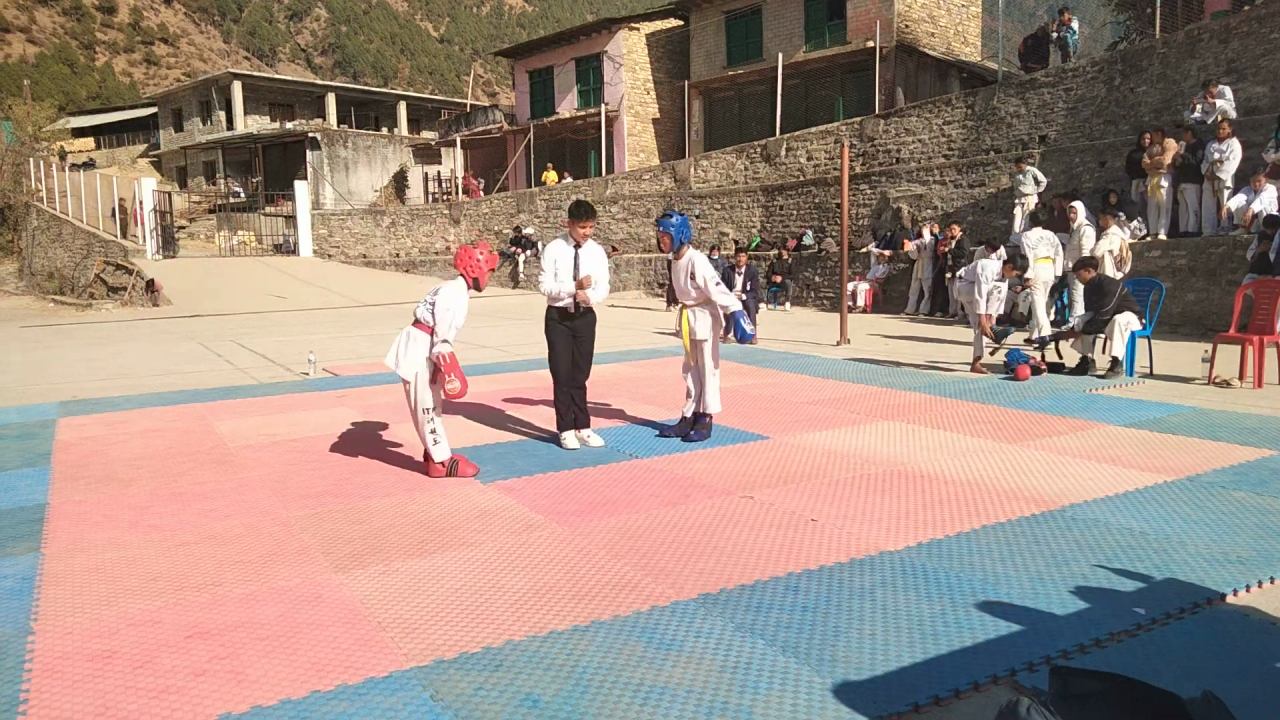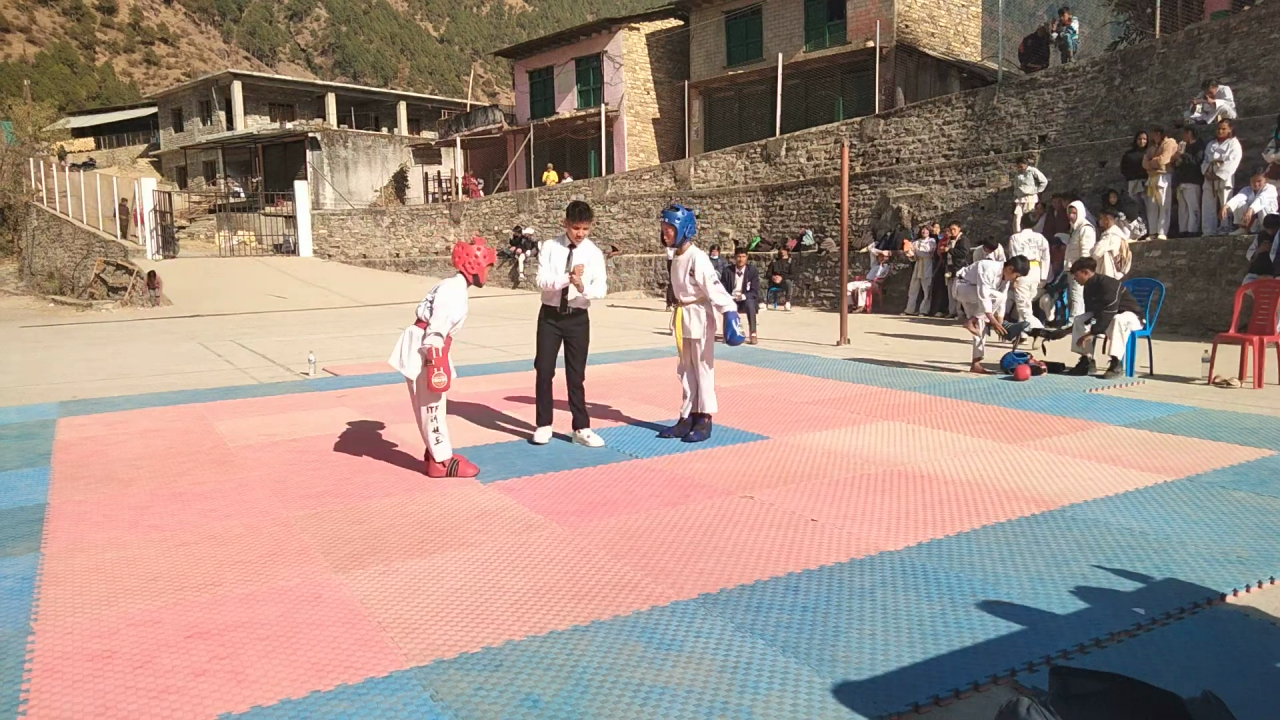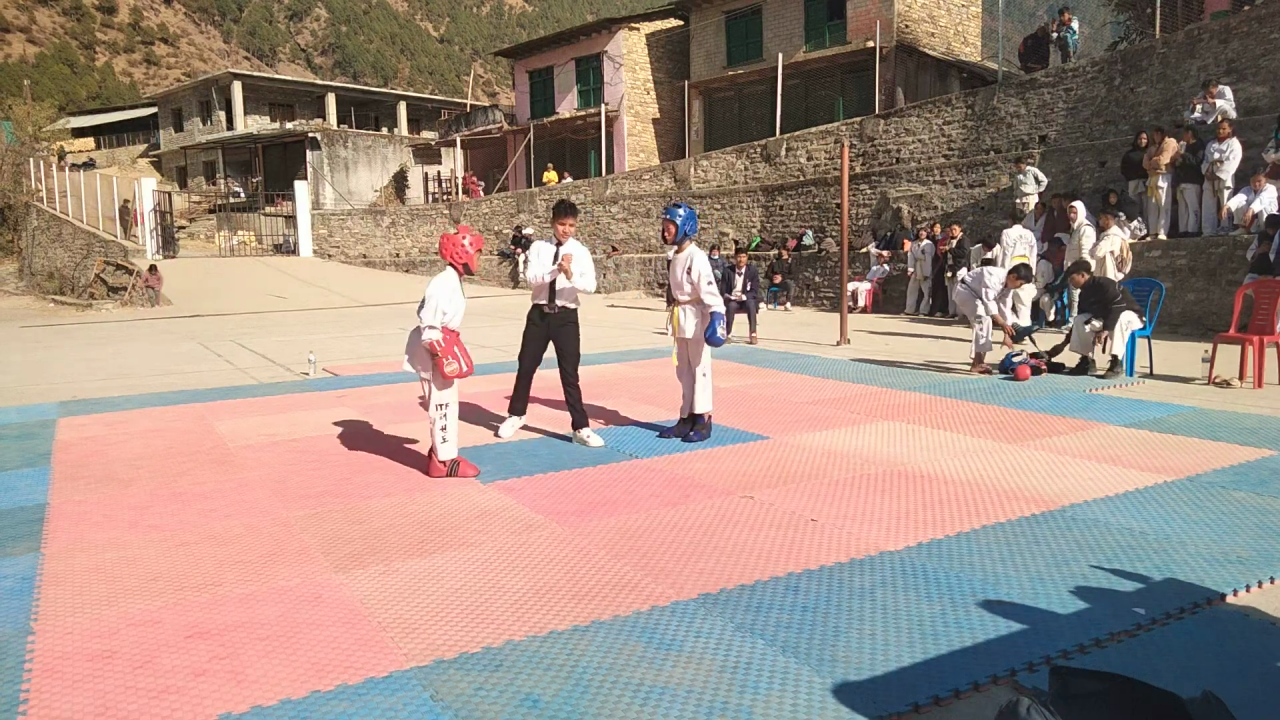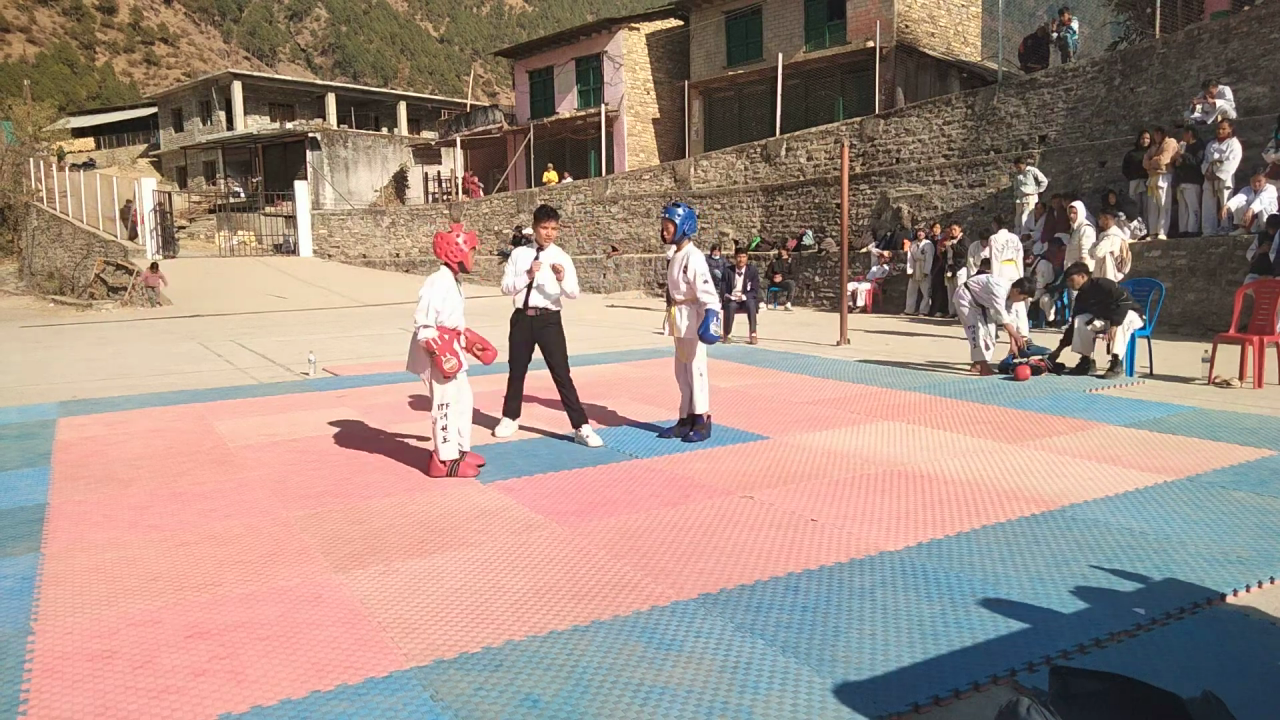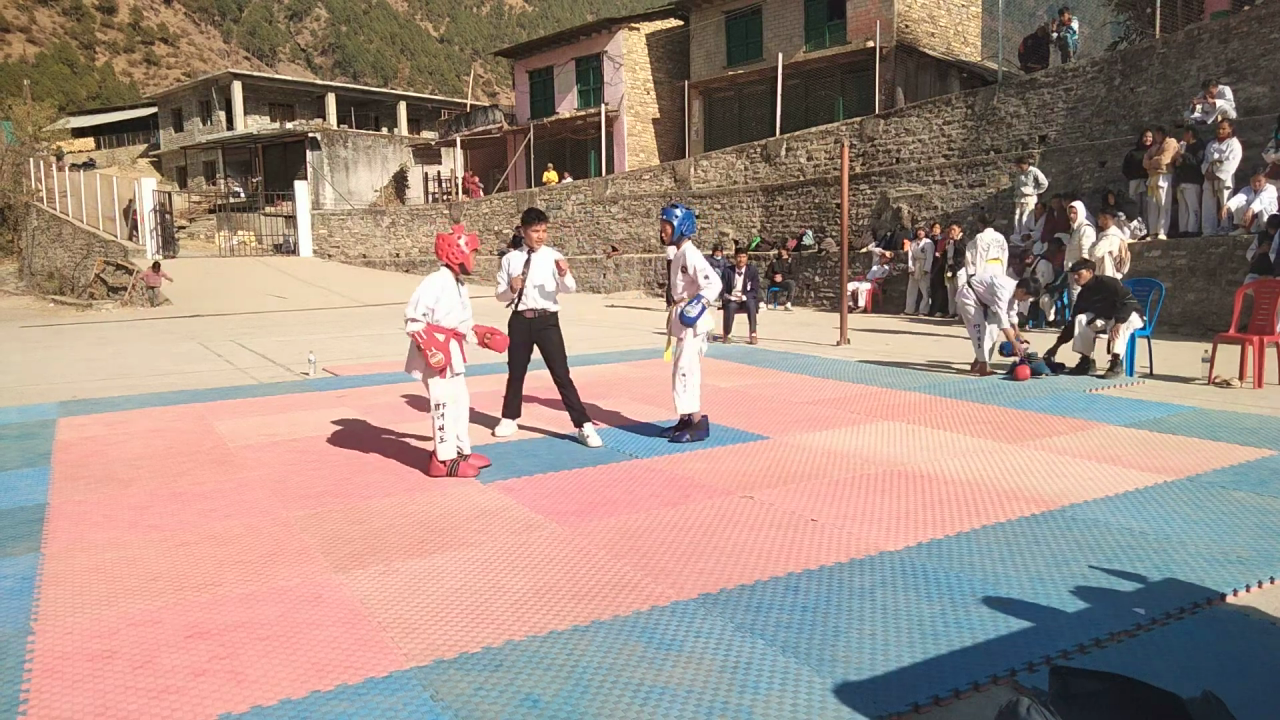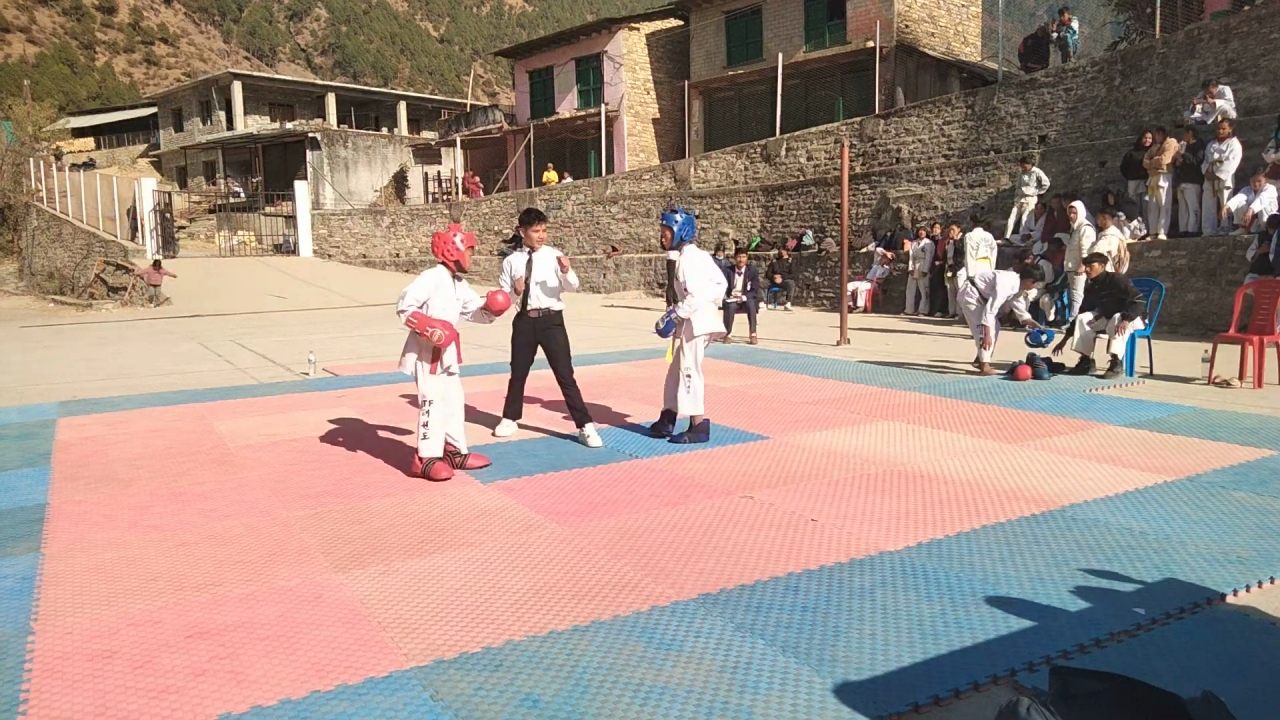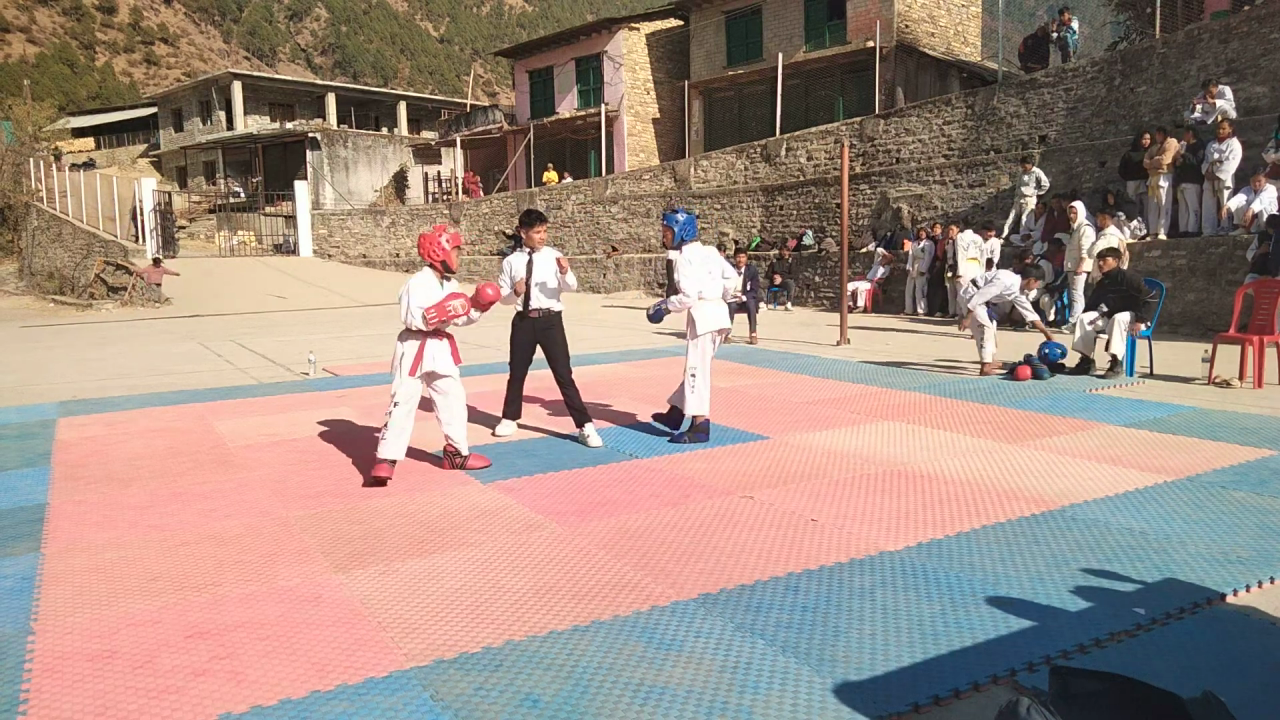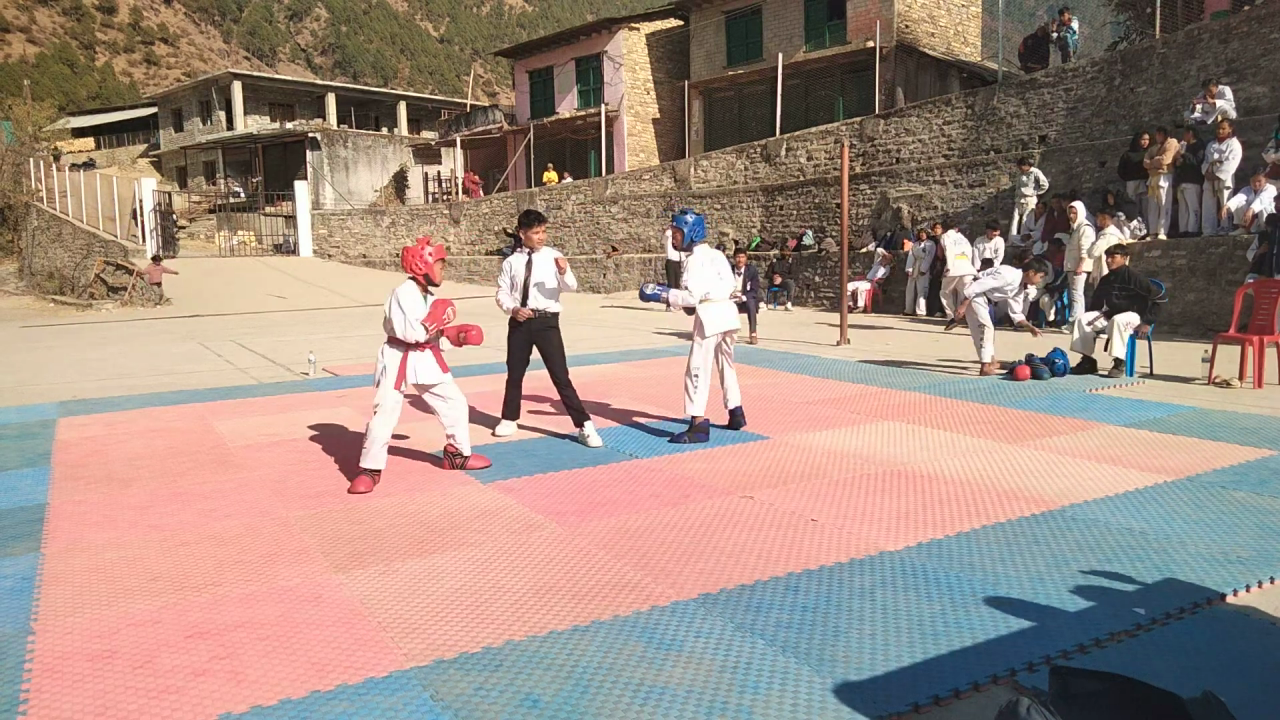
dt=0.2s
person 1, frame 1
left shoulder: (451, 288)
right shoulder: (457, 295)
right elbow: (443, 336)
left wrist: (444, 367)
right wrist: (448, 370)
left hip: (418, 345)
right hip: (422, 349)
left knee: (429, 406)
right knee: (428, 407)
left ankle: (437, 453)
right ankle: (441, 461)
person 1, frame 2
left shoulder: (454, 286)
right shoulder: (455, 290)
right elbow: (436, 330)
left wrist: (437, 361)
right wrist: (436, 363)
left hip: (421, 346)
right hip: (423, 349)
left knee: (432, 405)
right knee: (431, 404)
left ankle: (438, 453)
right ankle: (441, 461)
person 1, frame 3
left shoulder: (454, 281)
right shoulder: (444, 283)
right elbow: (429, 324)
left wrist: (456, 351)
right wrist: (442, 354)
left hip: (443, 348)
right hip: (433, 349)
left knee: (447, 401)
right knee: (442, 402)
left ankle: (443, 452)
right ankle: (443, 460)
person 1, frame 4
left shoulder: (454, 281)
right shoulder: (437, 282)
right elbow: (423, 323)
left wrist: (472, 341)
right wrist: (440, 351)
left hip: (450, 346)
right hip: (437, 349)
left knee: (462, 399)
right knee: (445, 403)
left ankle: (459, 451)
right ankle: (444, 460)
person 1, frame 5
left shoulder: (459, 284)
right shoulder: (436, 282)
right elbow: (412, 317)
left wrist: (483, 336)
right wrist: (429, 346)
left hip: (451, 348)
right hip: (435, 350)
left knee: (459, 401)
right knee: (443, 403)
left ankle: (460, 453)
right ankle: (444, 460)
person 1, frame 6
left shoulder: (460, 283)
right shoulder: (430, 278)
left elbow: (476, 312)
right elbow: (403, 308)
left wrist: (492, 307)
right wrist: (428, 327)
left hip: (446, 346)
right hip: (424, 346)
left knee: (452, 399)
right knee: (431, 400)
left ankle: (455, 452)
right ankle: (427, 459)
person 1, frame 7
left shoulder: (449, 283)
right shoulder: (419, 282)
left elbow: (460, 315)
right elbow: (412, 319)
left wrist: (479, 304)
right wrist: (444, 310)
left hip: (440, 348)
right hip: (415, 348)
left knee: (453, 401)
right knee: (404, 403)
left ankle: (455, 453)
right ankle: (386, 460)
person 1, frame 8
left shoulder: (430, 297)
right shoulder: (403, 293)
right elbow: (410, 333)
left wrist: (458, 335)
right wrist: (436, 320)
left hip: (426, 358)
right hip: (398, 359)
left knee: (455, 403)
right knee: (384, 413)
left ankle: (458, 454)
right ankle: (369, 469)
person 2, frame 1
left shoulder: (597, 252)
right shoulder: (554, 249)
left elbow: (603, 287)
right elbow: (546, 286)
left wrist: (589, 297)
right wrist: (574, 287)
left hip: (584, 317)
right hip: (558, 316)
left knee: (580, 375)
right knee: (561, 374)
left ankle: (582, 428)
right ankle: (566, 430)
person 2, frame 2
left shoulder: (593, 253)
right shoulder: (549, 248)
left elbow: (602, 289)
right elbow: (542, 281)
left wrist: (582, 286)
right wrist: (568, 277)
left hip: (577, 317)
right hip: (550, 315)
left knee: (576, 375)
right knee: (544, 370)
left ankle: (581, 429)
right ankle: (543, 424)
person 2, frame 3
left shoulder: (581, 252)
right shoulder: (539, 248)
left elbow: (591, 285)
right elbow: (532, 278)
left wrist: (570, 275)
right wrist: (555, 269)
left hip: (566, 316)
right hip: (539, 314)
left knee: (570, 374)
right knee: (526, 367)
left ankle: (581, 428)
right ankle: (515, 415)
person 2, frame 4
left shoulder: (561, 257)
right shoulder: (519, 254)
left elbow: (573, 293)
right elbow: (506, 287)
left wrist: (563, 279)
right wrist: (527, 276)
left hip: (549, 319)
right hip: (522, 318)
left knee: (561, 373)
right knee: (516, 372)
left ankle: (582, 427)
right ankle: (510, 418)
person 2, frame 5
left shoulder: (553, 257)
right shoulder: (510, 259)
left elbow: (569, 289)
right elbow: (500, 294)
left wrist: (564, 275)
right wrist: (511, 289)
left hip: (546, 320)
right hip: (519, 320)
left knee: (561, 374)
right knee: (516, 372)
left ankle: (583, 426)
right ankle: (510, 418)
person 2, frame 6
left shoulder: (554, 256)
right shoulder: (511, 261)
left elbow: (572, 286)
left wrist: (566, 272)
right wrist: (514, 291)
left hip: (551, 320)
right hip: (524, 320)
left knee: (565, 374)
right knee: (518, 372)
left ankle: (585, 427)
right ankle: (510, 419)
person 2, frame 7
left shoulder: (554, 256)
right shoulder: (511, 261)
left elbow: (571, 287)
right elbow: (502, 294)
left wrist: (565, 272)
right wrist: (512, 293)
left hip: (550, 320)
right hip: (523, 321)
left knee: (563, 374)
right knee: (517, 373)
left ankle: (585, 427)
right ankle: (510, 419)
person 2, frame 8
left shoulder: (553, 257)
right shoulder: (511, 262)
left elbow: (571, 287)
right elbow: (502, 294)
left wrist: (563, 272)
right wrist: (513, 310)
left hip: (546, 321)
right hip: (519, 322)
left knee: (560, 375)
right knee: (515, 373)
left ankle: (584, 426)
right ankle: (509, 419)
person 3, frame 1
left shoulder: (696, 261)
right shoulder: (676, 260)
left elbow: (718, 289)
left wrist: (736, 314)
left hip: (706, 318)
right hip: (689, 319)
left knee: (708, 369)
right knee: (690, 369)
left ankle: (705, 421)
right ankle: (689, 418)
person 3, frame 2
left shoulder: (697, 258)
right shoulder: (676, 257)
left elbow: (715, 288)
left wrist: (730, 315)
left hip: (700, 318)
right hip: (684, 318)
left knee: (703, 368)
right knee: (686, 370)
left ankle: (704, 420)
right ankle: (688, 418)
person 3, frame 3
left shoulder: (696, 256)
right shoulder: (675, 255)
left elbow: (710, 290)
left wrist: (716, 317)
left hip: (696, 317)
right hip: (681, 318)
left knee: (700, 369)
right knee: (684, 371)
left ankle: (703, 420)
right ankle: (687, 418)
person 3, frame 4
left shoulder: (693, 256)
right shoulder: (675, 255)
left elbow: (707, 290)
left wrist: (711, 315)
left hip: (693, 319)
right hip: (679, 318)
left knee: (696, 370)
right knee: (682, 372)
left ankle: (703, 421)
right ankle: (687, 419)
person 3, frame 5
left shoulder: (689, 254)
right shoulder: (680, 254)
left elbow: (714, 283)
left wrist: (697, 304)
left hip: (693, 320)
right hip: (686, 318)
left knee: (685, 369)
right knee: (685, 370)
left ankle: (697, 423)
right ankle: (686, 420)
person 3, frame 6
left shoulder: (686, 259)
right shoulder: (703, 255)
left elbow: (694, 297)
right elbow: (721, 284)
left wrist: (673, 315)
left hip: (697, 319)
right hip: (708, 317)
left knee: (689, 370)
right knee: (678, 367)
left ankle: (699, 426)
right ankle: (667, 420)
person 3, frame 7
left shoulder: (685, 257)
right shoulder: (709, 251)
left elbow: (687, 296)
right elbow: (731, 279)
left wrist: (663, 306)
left hip: (702, 314)
right hip: (718, 310)
left knee: (696, 369)
right knee: (698, 367)
left ankle: (699, 426)
right ankle: (674, 413)
person 3, frame 8
left shoulder: (695, 259)
right shoulder: (715, 254)
left elbow: (691, 295)
right elbow: (731, 283)
left wrist: (662, 294)
left hip: (710, 315)
right hip: (727, 311)
left knee: (697, 369)
right knee: (725, 363)
left ankle: (699, 426)
right ankle: (736, 414)
